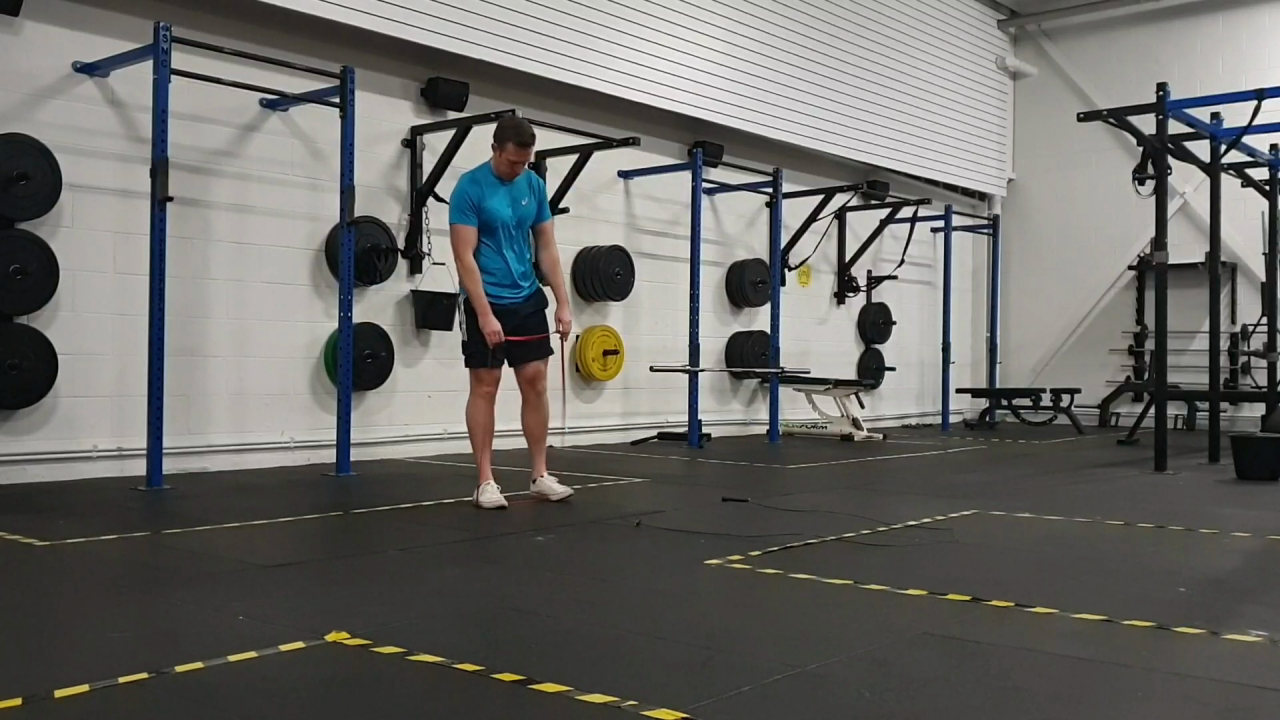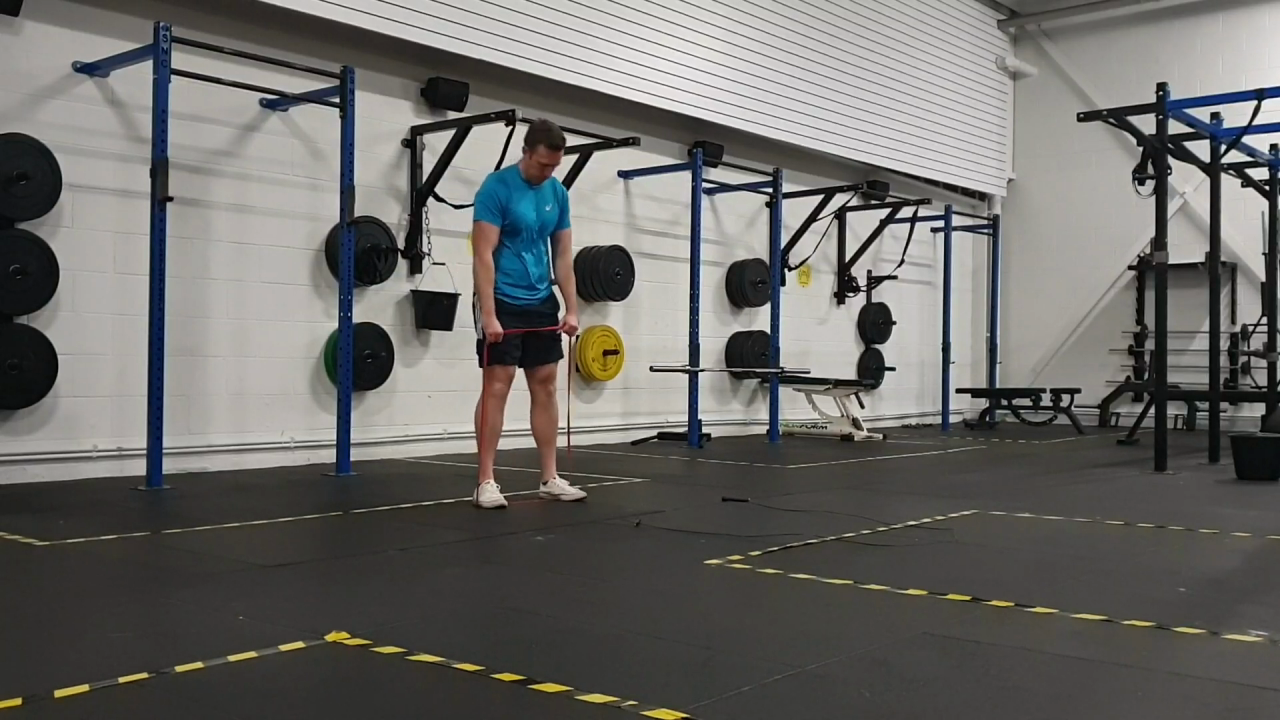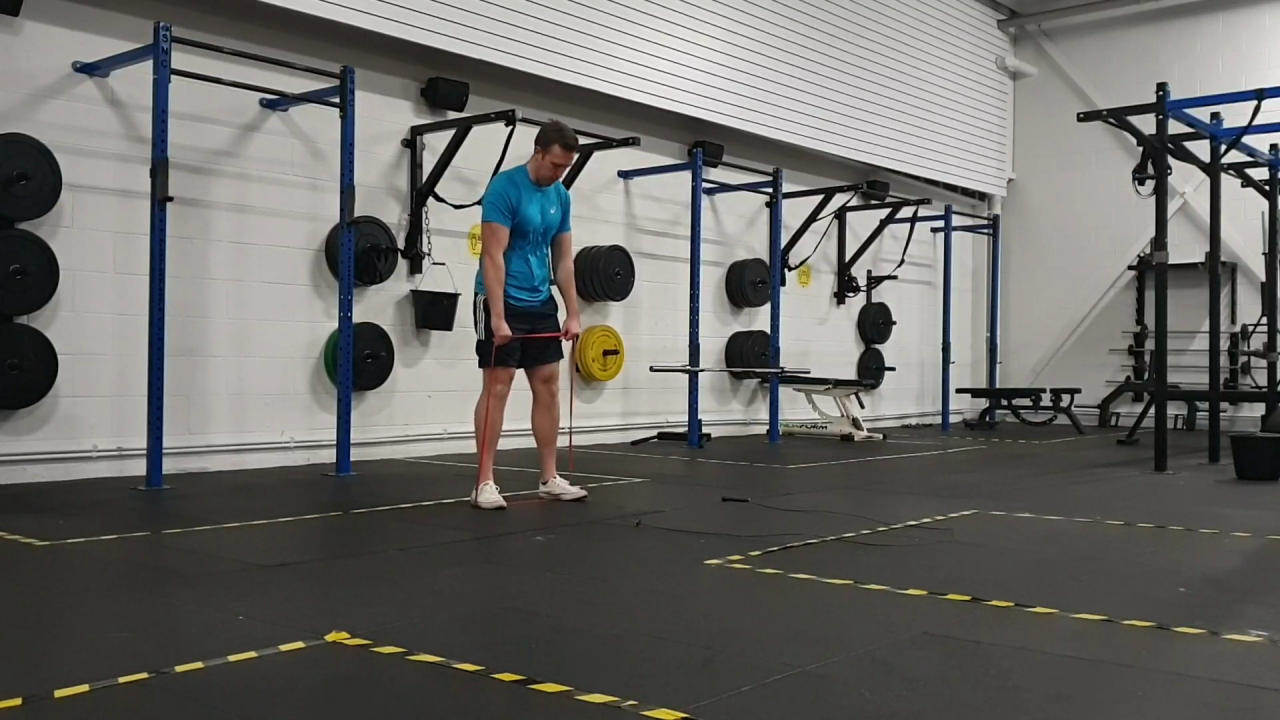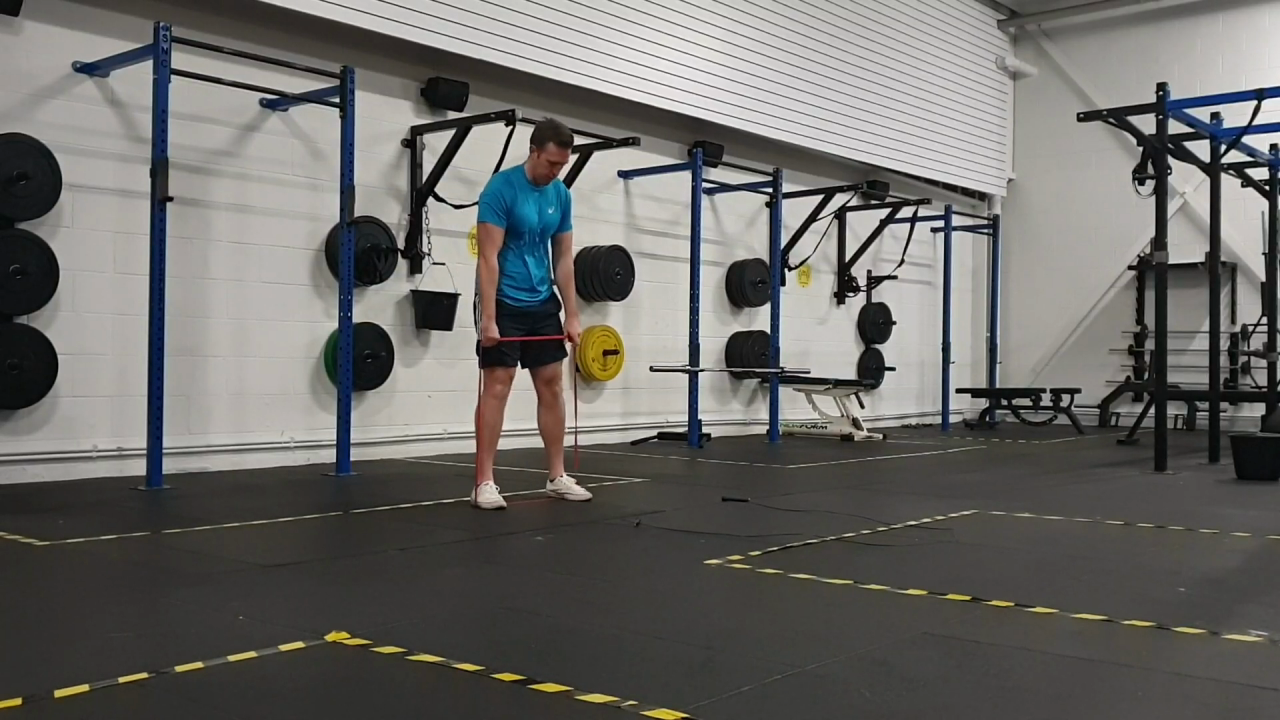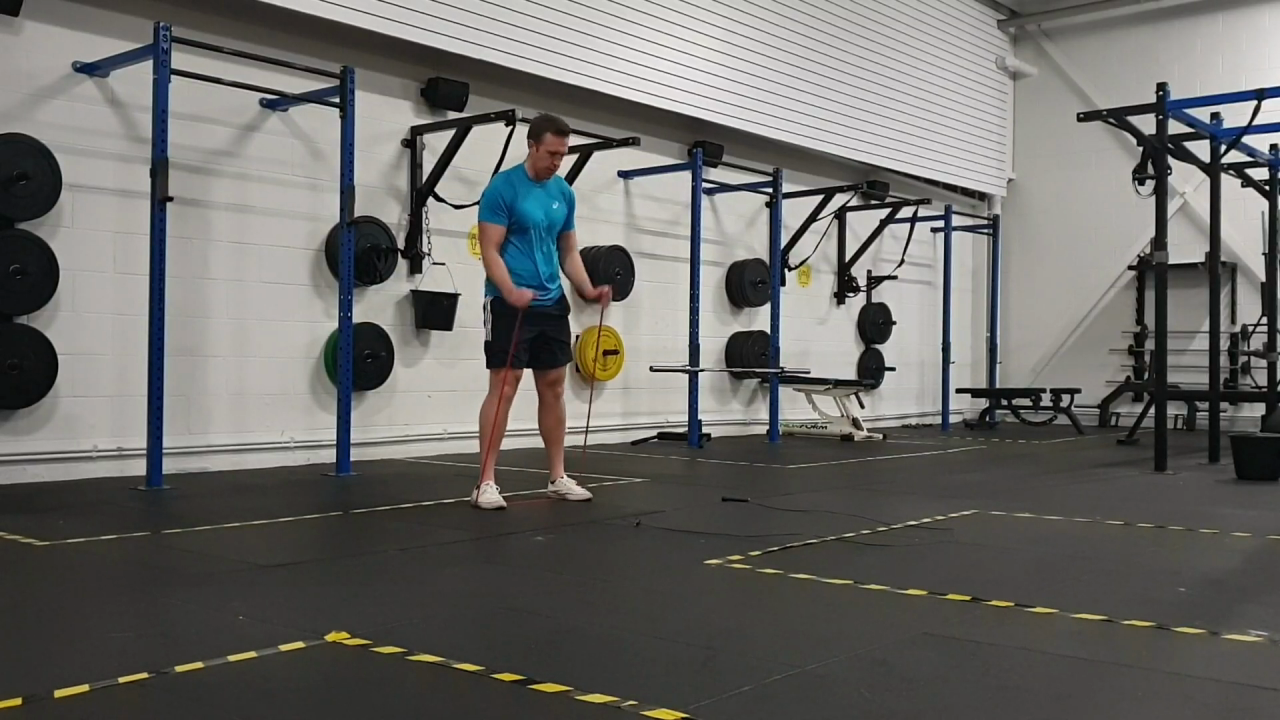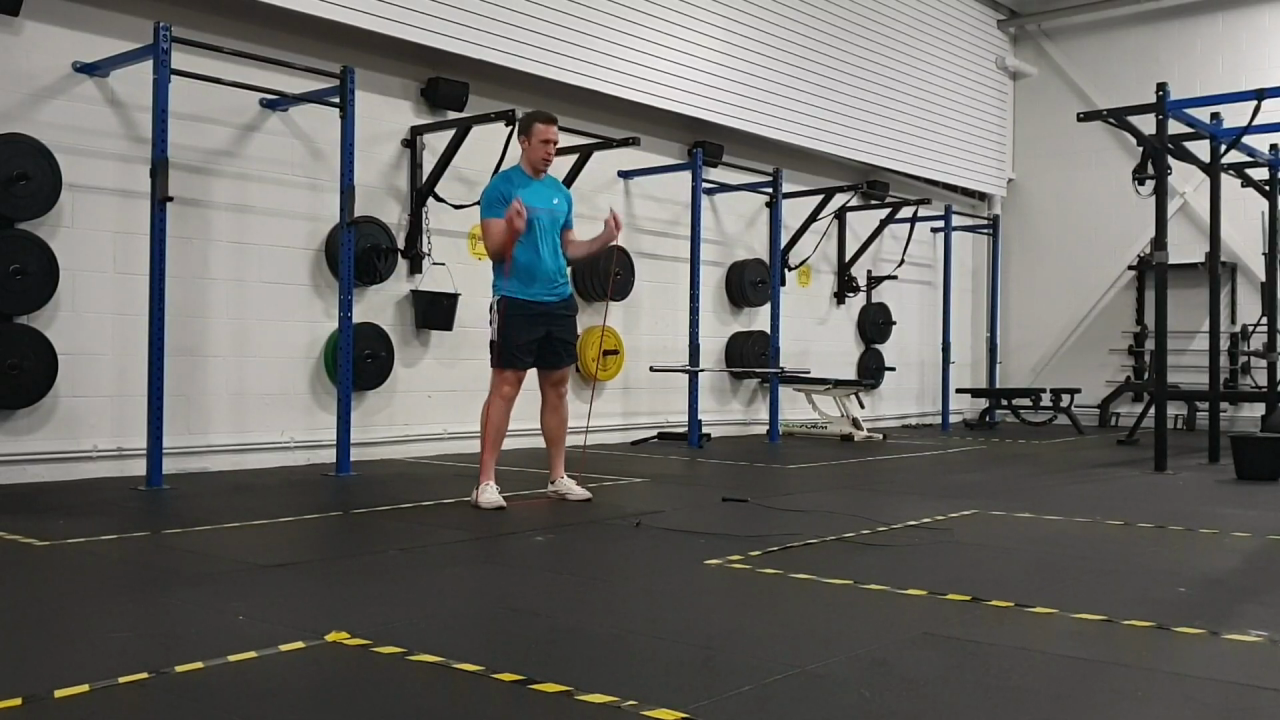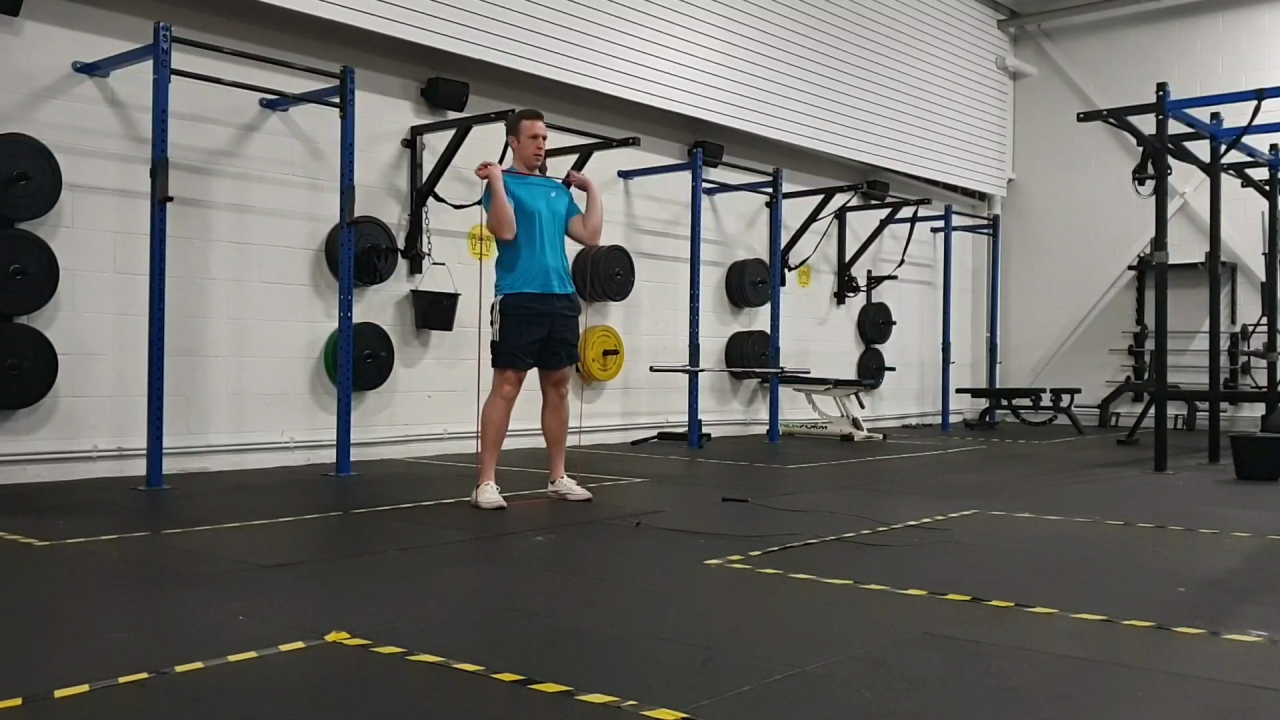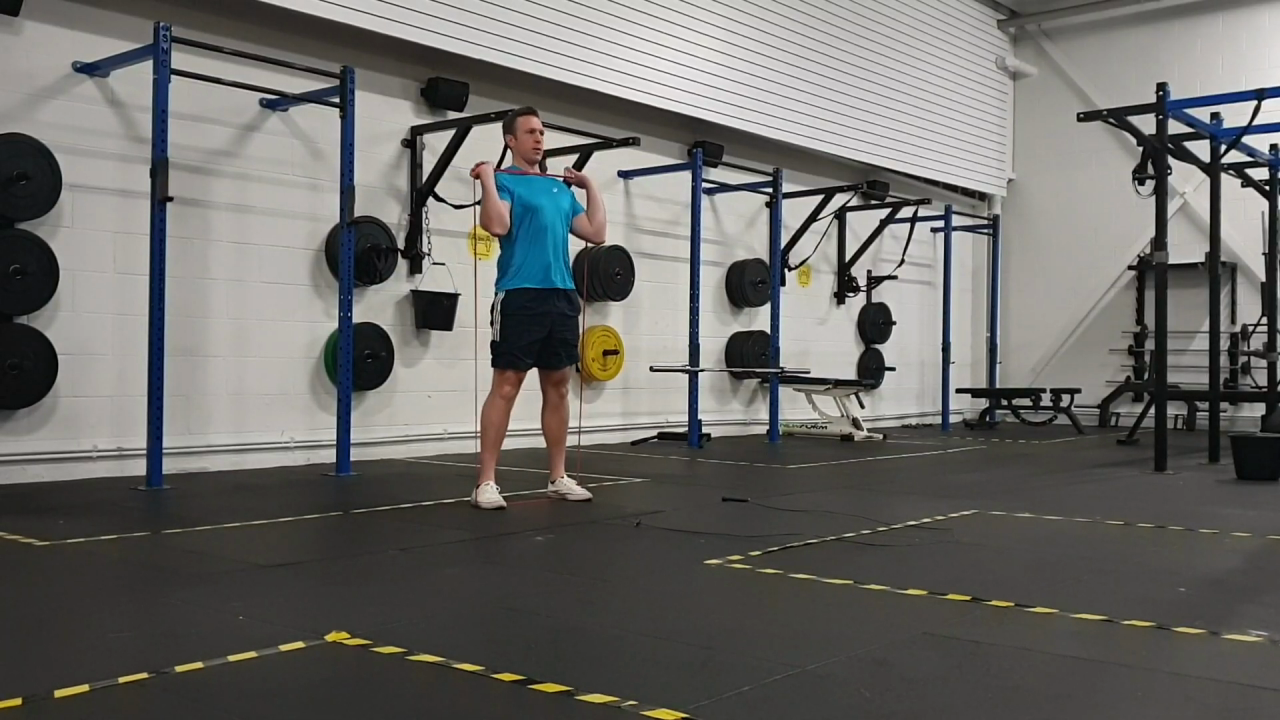
dt=0.3s
person 1, frame 1
left shoulder: (534, 186)
right shoulder: (470, 187)
left elbow: (547, 248)
right elbow: (465, 257)
left wrist: (563, 303)
right wrist: (486, 315)
left hip: (528, 299)
right hip: (486, 301)
left knee: (535, 384)
right knee: (485, 386)
left ankle: (540, 475)
right ankle: (485, 481)
person 1, frame 2
left shoulder: (558, 193)
right shoulder: (497, 188)
left elbow: (563, 256)
right elbow: (483, 255)
left wrist: (571, 309)
right wrist: (488, 314)
left hip: (541, 302)
right hip: (503, 302)
left knee: (545, 386)
right knee: (497, 385)
left ankle: (550, 477)
right ankle: (486, 480)
person 1, frame 3
left shoulder: (561, 197)
right shoulder: (504, 188)
left elbow: (563, 259)
right elbow: (493, 256)
left wrist: (572, 313)
right wrist: (498, 316)
left hip: (541, 303)
right hip: (503, 302)
left knee: (548, 386)
right knee: (498, 387)
left ankle: (549, 478)
right ankle: (485, 482)
person 1, frame 4
left shoulder: (561, 195)
right shoulder: (501, 188)
left elbow: (563, 259)
right elbow: (488, 257)
left wrist: (572, 315)
right wrist: (488, 319)
left hip: (542, 303)
right hip: (504, 303)
left knee: (551, 386)
right knee: (497, 387)
left ankle: (557, 476)
right ankle: (484, 482)
person 1, frame 5
left shoulder: (564, 194)
right shoulder: (503, 187)
left elbow: (568, 252)
right elbow: (489, 250)
left wrist: (588, 290)
right wrist: (509, 292)
left hip: (552, 304)
right hip: (511, 304)
left knee: (553, 388)
right knee: (503, 388)
left ankle: (557, 477)
right ankle: (485, 482)
person 1, frame 6
left shoulder: (560, 192)
right shoulder: (502, 186)
right elbow: (494, 248)
left wrist: (603, 239)
right wrist: (512, 229)
left hip: (560, 302)
right hip: (517, 302)
left knee: (557, 388)
right knee: (505, 387)
left ankle: (558, 477)
right ankle: (486, 481)
person 1, frame 7
left shoulder: (559, 190)
right shoulder: (505, 184)
left elbow: (590, 237)
right elbow: (505, 230)
left wrist: (591, 190)
right wrist: (495, 181)
left hip: (562, 298)
right hip: (518, 299)
left knee: (558, 387)
right knee: (506, 386)
left ankle: (558, 477)
right ankle: (486, 481)
person 1, frame 8
left shoulder: (561, 189)
right shoulder: (504, 181)
left elbow: (596, 233)
right elbow: (497, 225)
left wrist: (590, 186)
right wrist: (486, 178)
left hip: (562, 297)
right hip: (520, 296)
left knee: (558, 387)
right knee: (505, 387)
left ankle: (558, 477)
right ankle: (486, 482)
